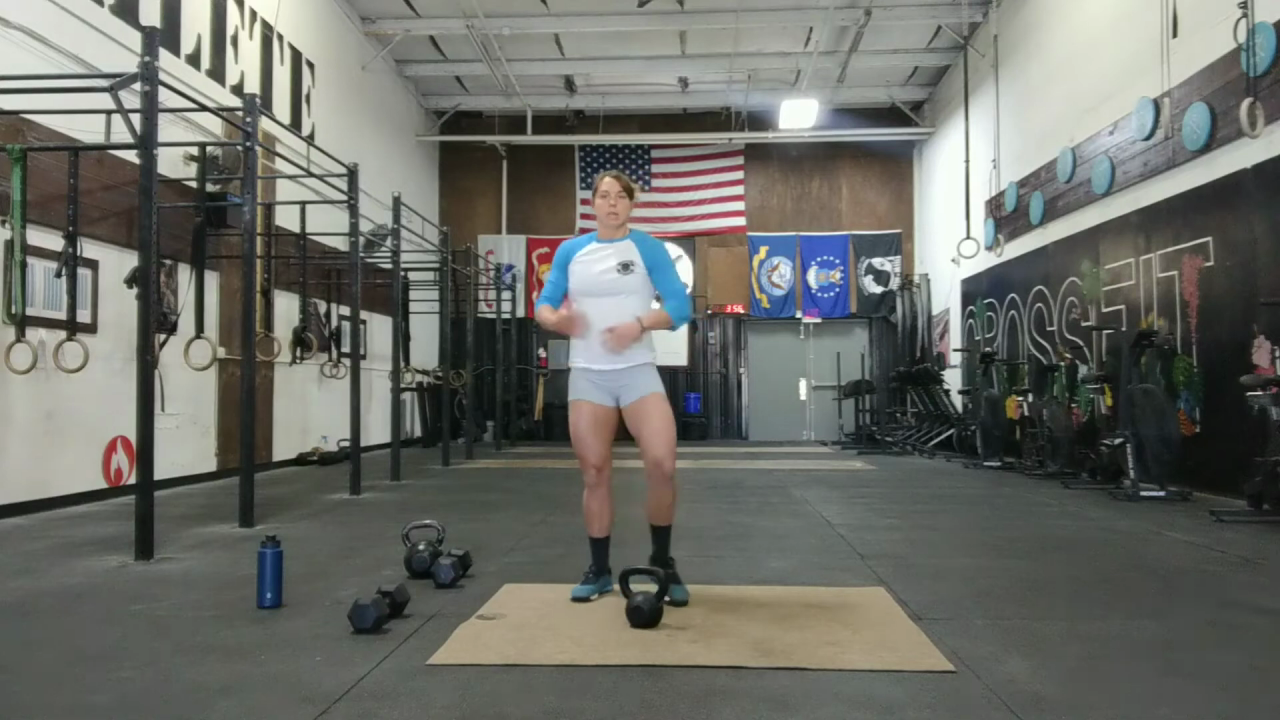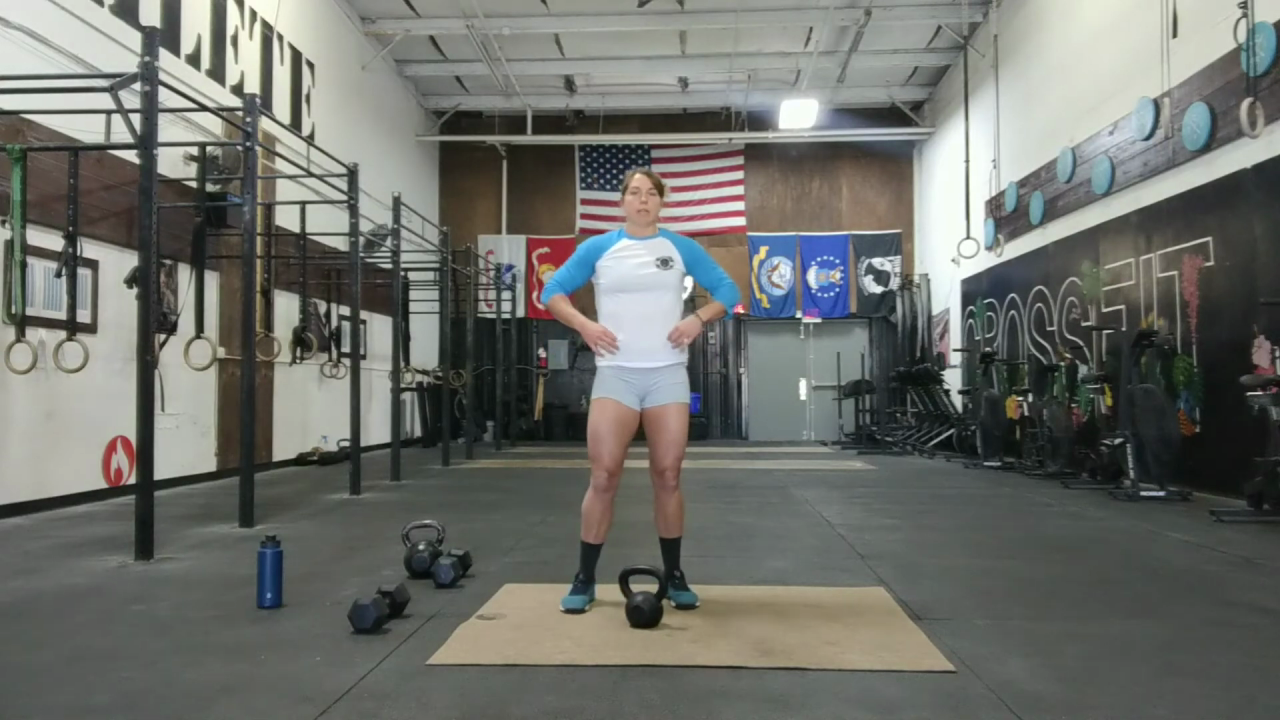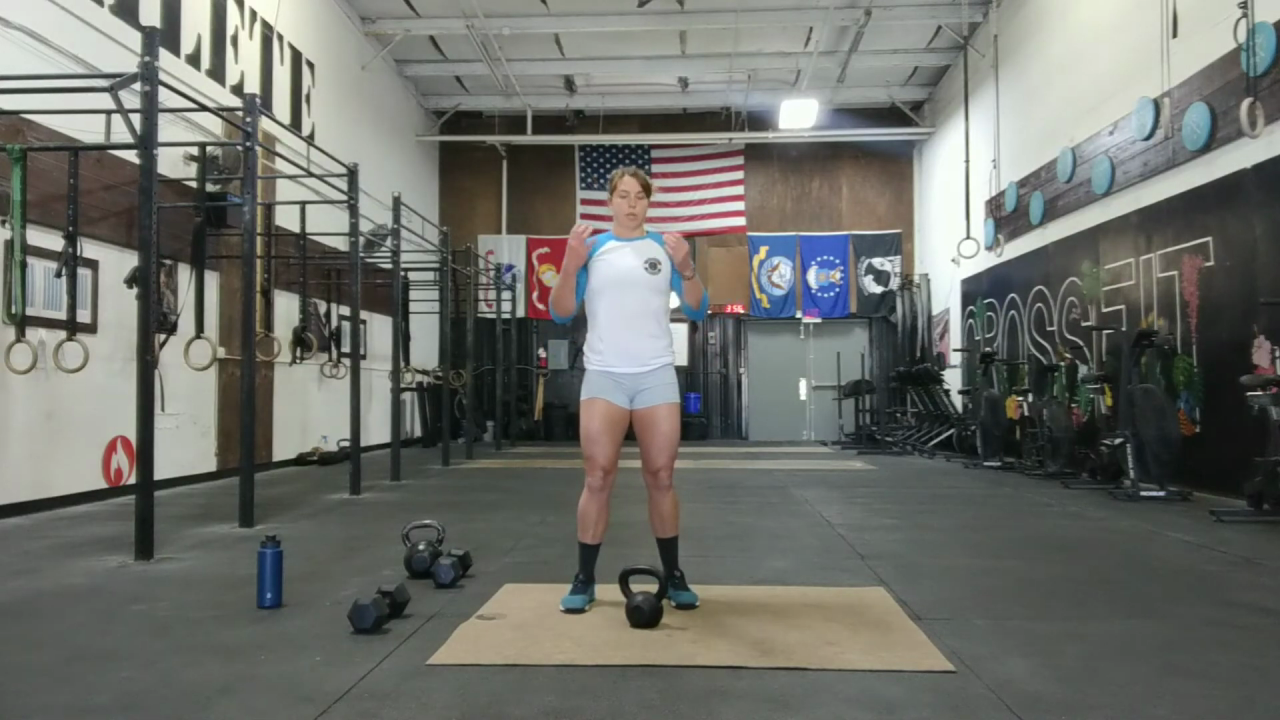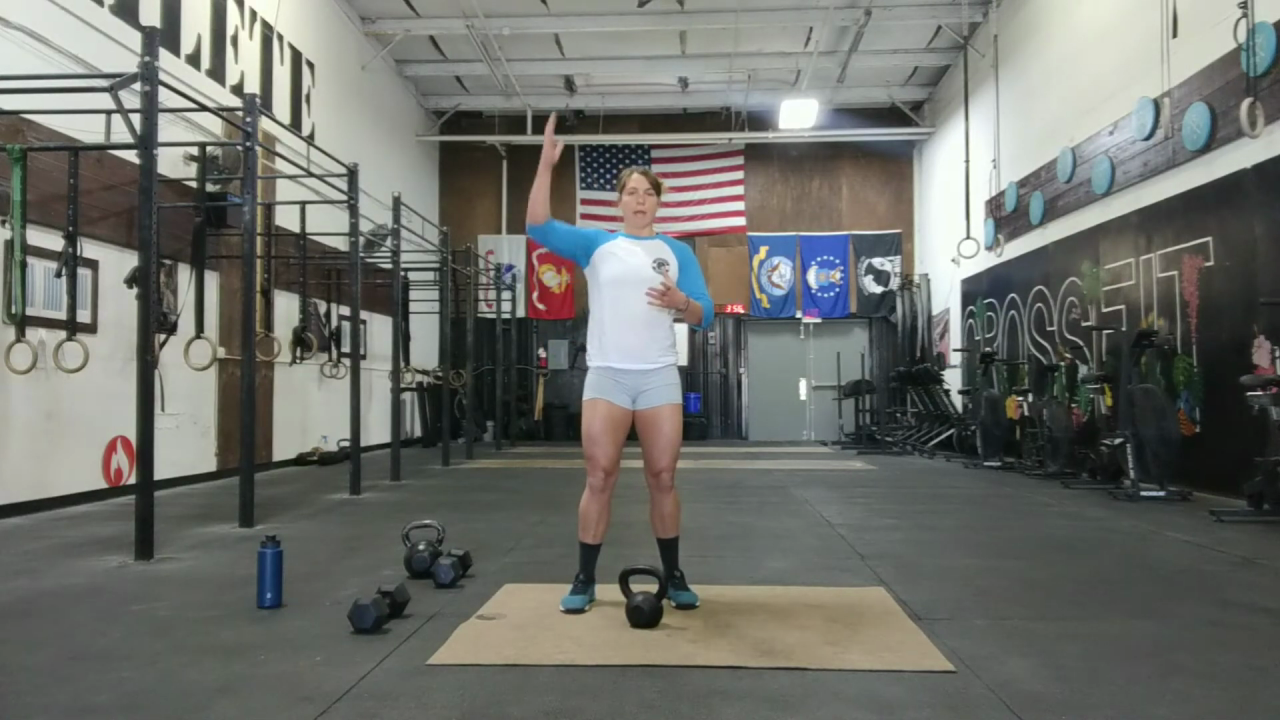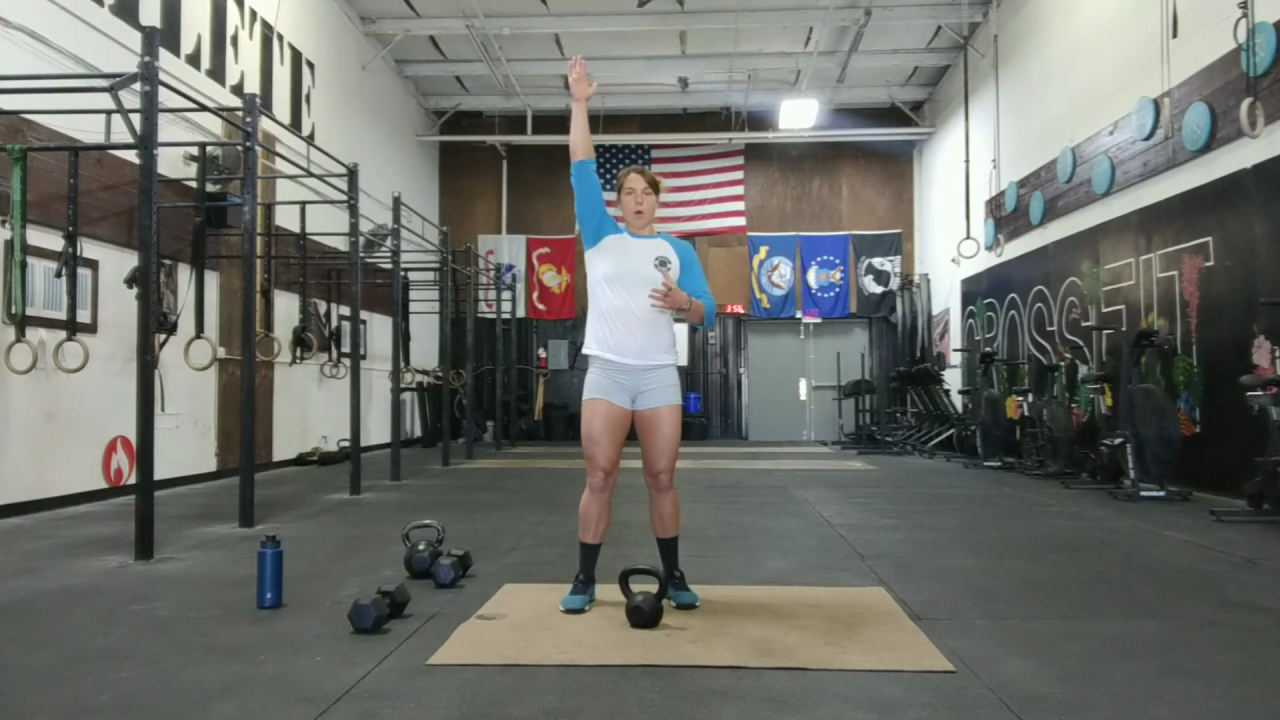
dt=1s
person 1, frame 1
left shoulder: (650, 249)
right shoulder: (570, 251)
left elbow: (680, 307)
right elbow: (545, 301)
left wrist: (638, 326)
right wrist: (553, 319)
left hip: (638, 372)
right hip: (587, 376)
left knee: (662, 465)
right knee: (594, 475)
left ankle: (662, 560)
right ankle: (599, 570)
person 1, frame 2
left shoulder: (682, 247)
right shoulder: (597, 248)
left elbow: (727, 290)
right elbow: (552, 291)
left wrist: (697, 319)
right wrist: (585, 324)
left hip: (668, 375)
right hip: (615, 374)
left knee: (667, 478)
right knee: (603, 478)
left ankle: (674, 576)
right ankle: (584, 579)
person 1, frame 3
left shoulder: (667, 247)
right shoulder: (590, 248)
left elbow: (698, 310)
right elbow: (560, 313)
left wrist: (686, 267)
right wrist: (569, 266)
left hip: (656, 376)
right hip: (603, 376)
left knee: (661, 477)
right knee: (597, 477)
left ankle: (674, 576)
right ankle: (584, 580)
person 1, frame 4
left shoulder: (677, 250)
right shoulder: (596, 243)
left elbow: (704, 314)
right elbow: (539, 229)
left wrist: (681, 301)
right wrist: (546, 164)
left hip: (659, 375)
right hip: (606, 374)
left knee: (663, 477)
right knee: (599, 476)
left ankle: (674, 575)
right ankle: (584, 579)
person 1, frame 5
left shoulder: (679, 250)
right shoulder: (600, 235)
left elbow: (707, 312)
right elbow: (582, 169)
left wrist: (682, 301)
right wrist: (579, 104)
left hip: (659, 374)
right hip: (606, 372)
left knee: (662, 478)
right knee: (598, 477)
left ankle: (673, 575)
right ankle: (584, 579)
